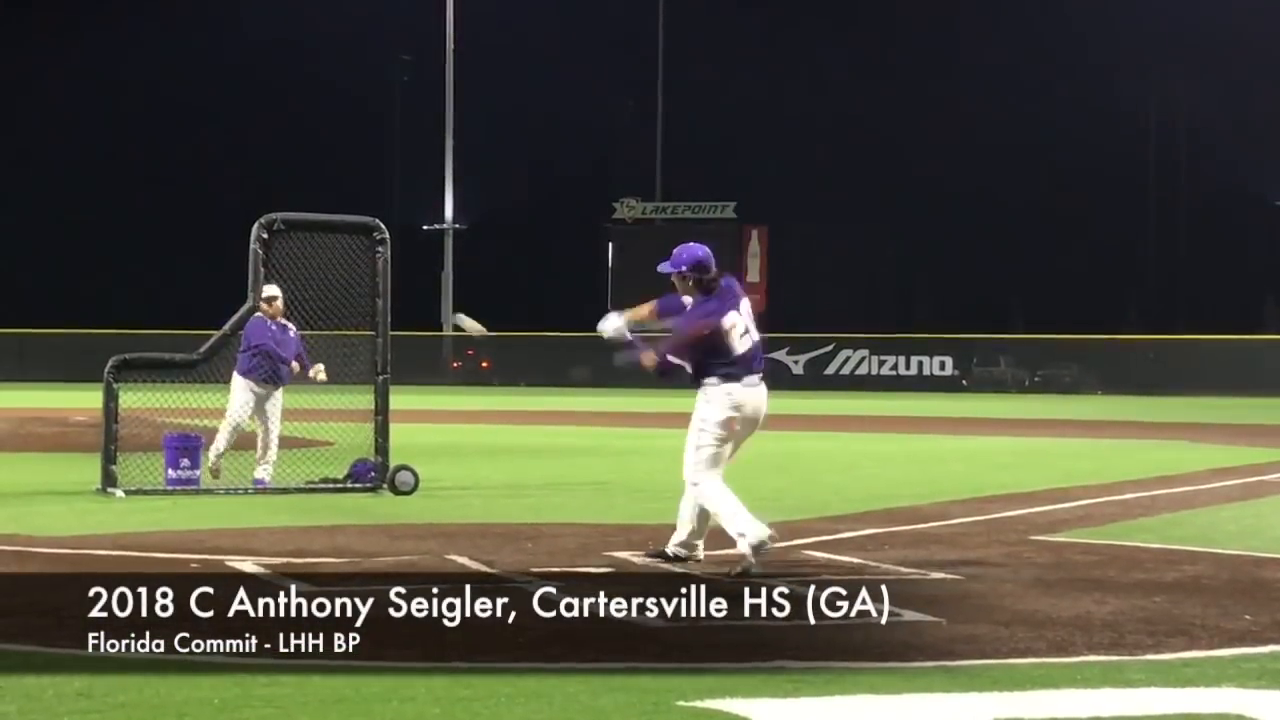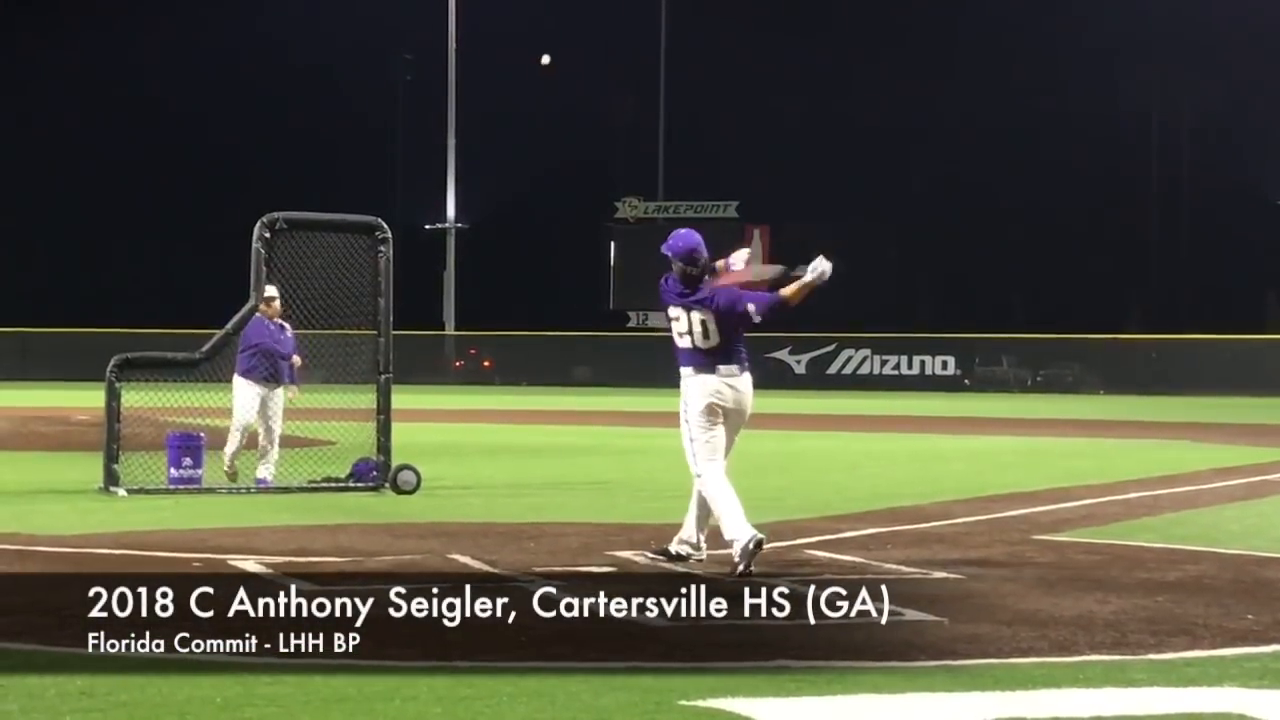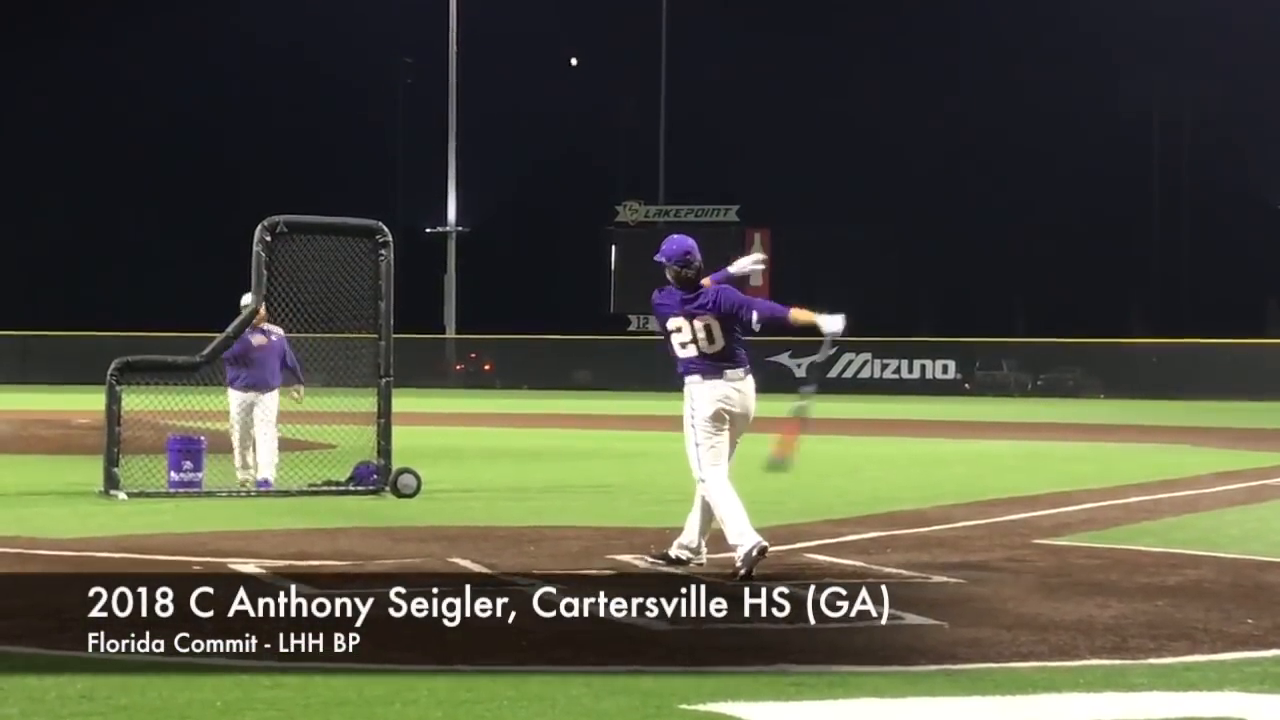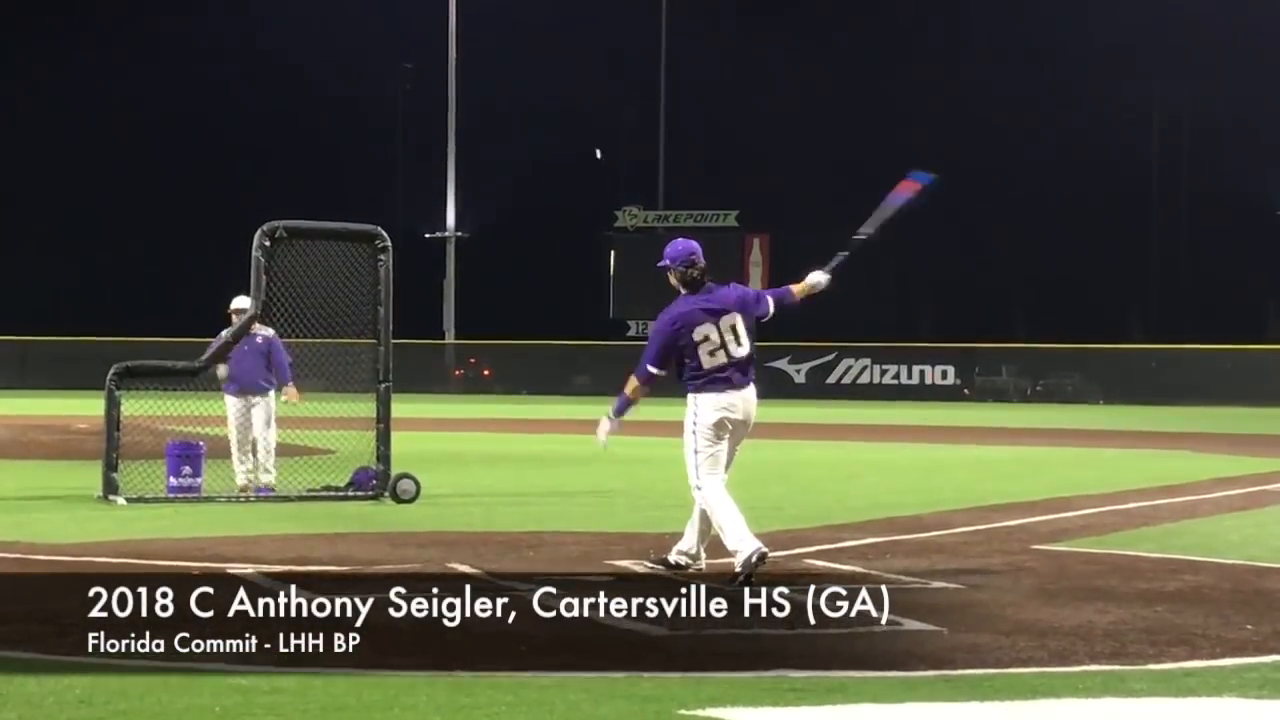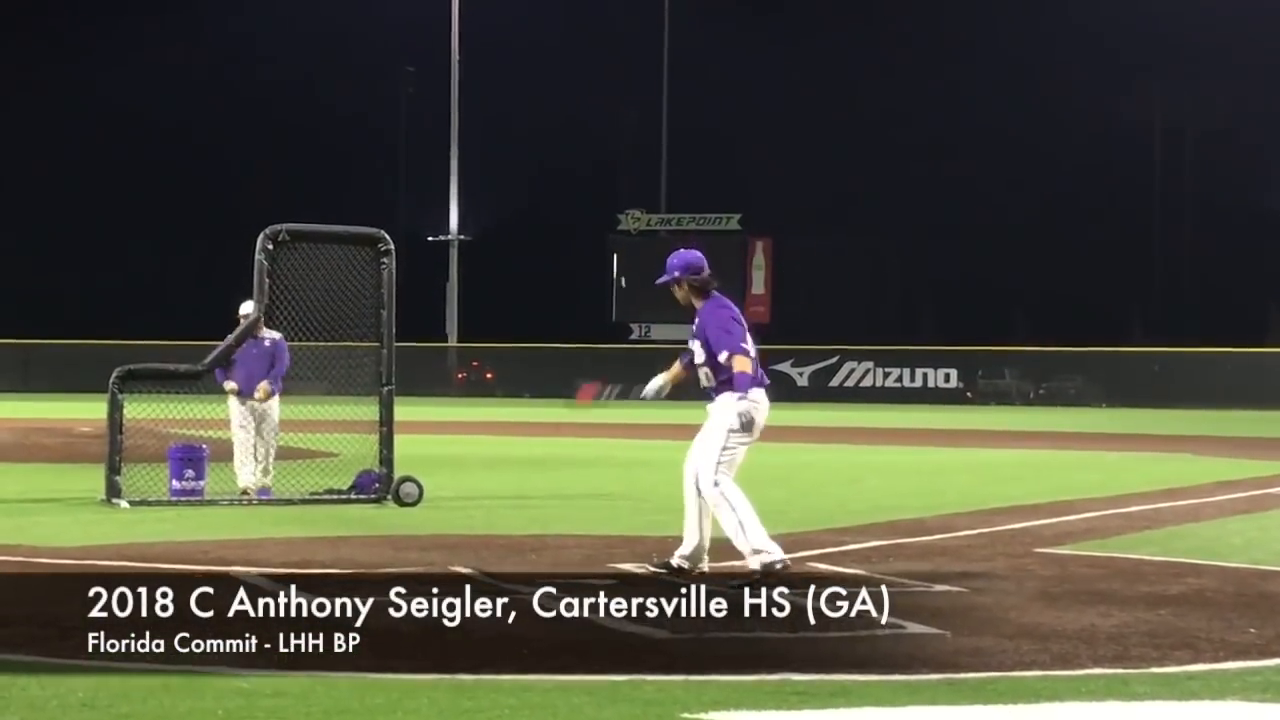
dt=0.4s
person 1, frame 1
left shoulder: (706, 311)
right shoulder: (728, 286)
left elbow: (672, 354)
right elbow: (666, 304)
right wrist: (624, 319)
left hip: (724, 393)
right hip: (753, 393)
left knee: (701, 477)
right knee: (705, 470)
left ankle: (753, 536)
right ankle: (684, 542)
person 1, frame 2
left shoulder: (668, 287)
right shoulder: (720, 297)
right elbow: (765, 304)
left wrist: (728, 263)
right wrist: (811, 278)
left hip: (699, 385)
right hip: (739, 383)
left knee: (708, 471)
right knee: (713, 466)
left ankle: (744, 539)
right ankle: (689, 543)
person 1, frame 3
left shoulder: (660, 301)
right shoulder: (721, 297)
right elbow: (769, 312)
left wrist: (730, 272)
right wrist: (820, 319)
left hip: (703, 392)
right hip: (741, 386)
left knee: (711, 475)
right knee: (711, 471)
left ankle: (746, 543)
right ankle: (688, 546)
person 1, frame 4
left shoulder: (672, 318)
right shoulder: (736, 295)
left elbow: (646, 374)
right elbow: (777, 300)
left wrist: (614, 414)
right wrist: (811, 283)
left hip: (709, 403)
right hip: (746, 397)
left knee: (706, 484)
right knee: (712, 479)
left ankle: (746, 549)
right ankle: (688, 553)
person 1, frame 5
left shoulder: (715, 315)
right shoulder: (706, 313)
left elbow: (741, 357)
right elbow: (693, 357)
left wrist: (743, 396)
right wrist: (665, 378)
left hip: (739, 404)
right hip: (725, 405)
left knee: (714, 481)
right knee: (694, 473)
left ankle: (766, 556)
right ankle: (690, 556)
person 2, frame 1
left shoulder: (290, 329)
right shoulder: (257, 322)
left elbow: (300, 354)
right elbow: (266, 347)
left wrist: (312, 369)
right wrist: (288, 362)
left hip: (274, 388)
right hip: (247, 382)
left knee: (270, 431)
right knee: (235, 420)
left ankle: (263, 476)
right ankle: (215, 458)
person 2, frame 2
left shoulder: (286, 328)
right shoulder: (255, 322)
left elbow: (291, 356)
right elbow: (265, 345)
left wrist: (292, 383)
right wrist: (289, 357)
left hip: (275, 387)
right hip: (248, 383)
left knee: (271, 430)
right knee: (243, 421)
left ankle: (265, 475)
right ankle: (230, 462)
person 2, frame 3
left shoulder: (277, 333)
left elbow: (288, 359)
right elbow: (227, 354)
left wrist: (297, 383)
right wrist: (250, 343)
left hip: (267, 393)
right hip: (239, 393)
left knee: (266, 433)
right knee: (240, 436)
left ankle: (265, 477)
right ankle: (245, 477)
person 2, frame 4
left shoulder: (268, 335)
right shoulder: (225, 337)
left elbow: (281, 360)
left wrist: (288, 384)
right wrist: (218, 368)
left hip: (263, 396)
right hip: (235, 397)
left knee: (265, 437)
right knee: (240, 440)
left ankle: (266, 482)
right ankle: (246, 483)
person 2, frame 5
left shoulder: (275, 339)
left elbow: (282, 363)
right elbow: (220, 364)
left wrist: (268, 382)
right wrist: (225, 382)
left hip: (268, 399)
right hip: (240, 400)
left knee: (267, 442)
right knee: (243, 442)
left ankle: (263, 483)
right ankle: (246, 485)
